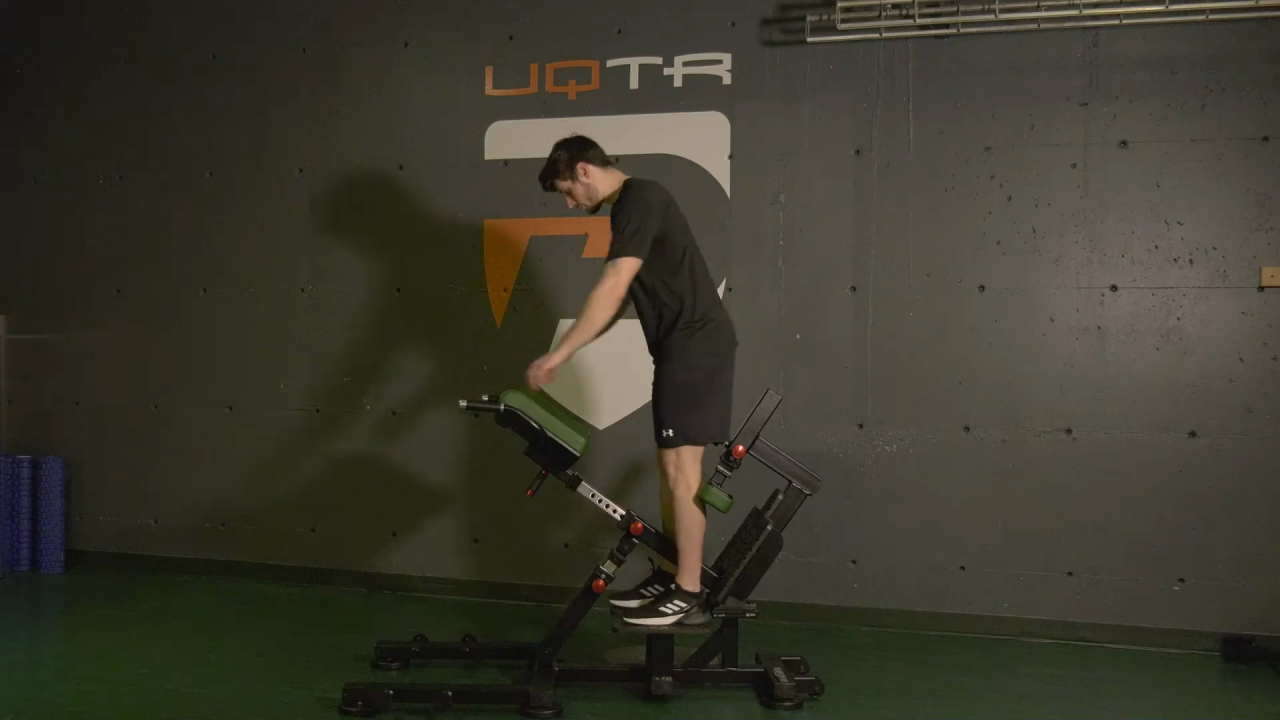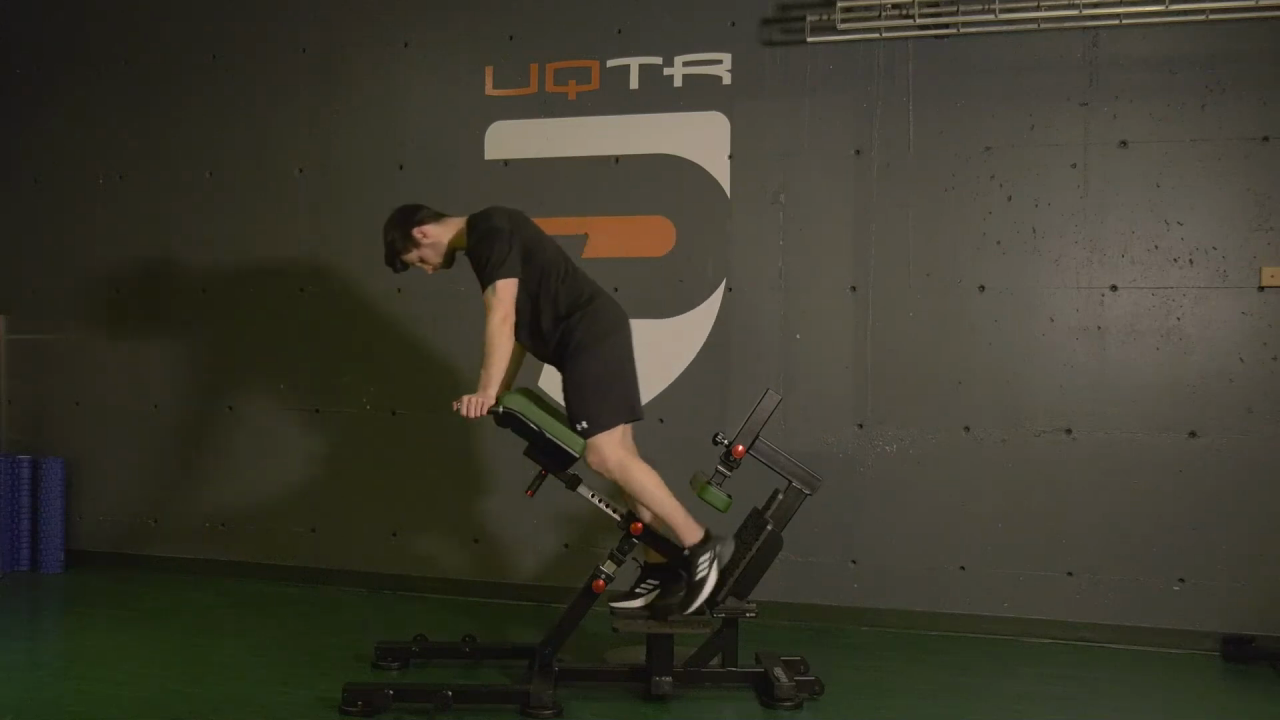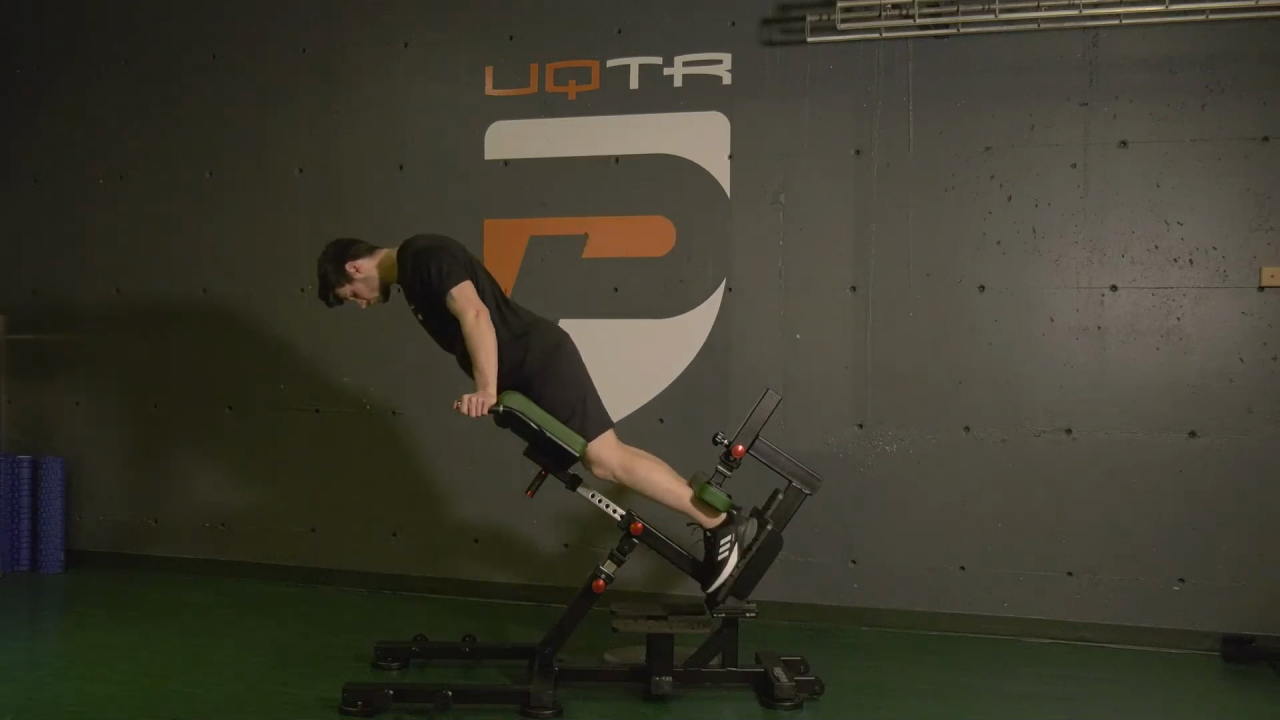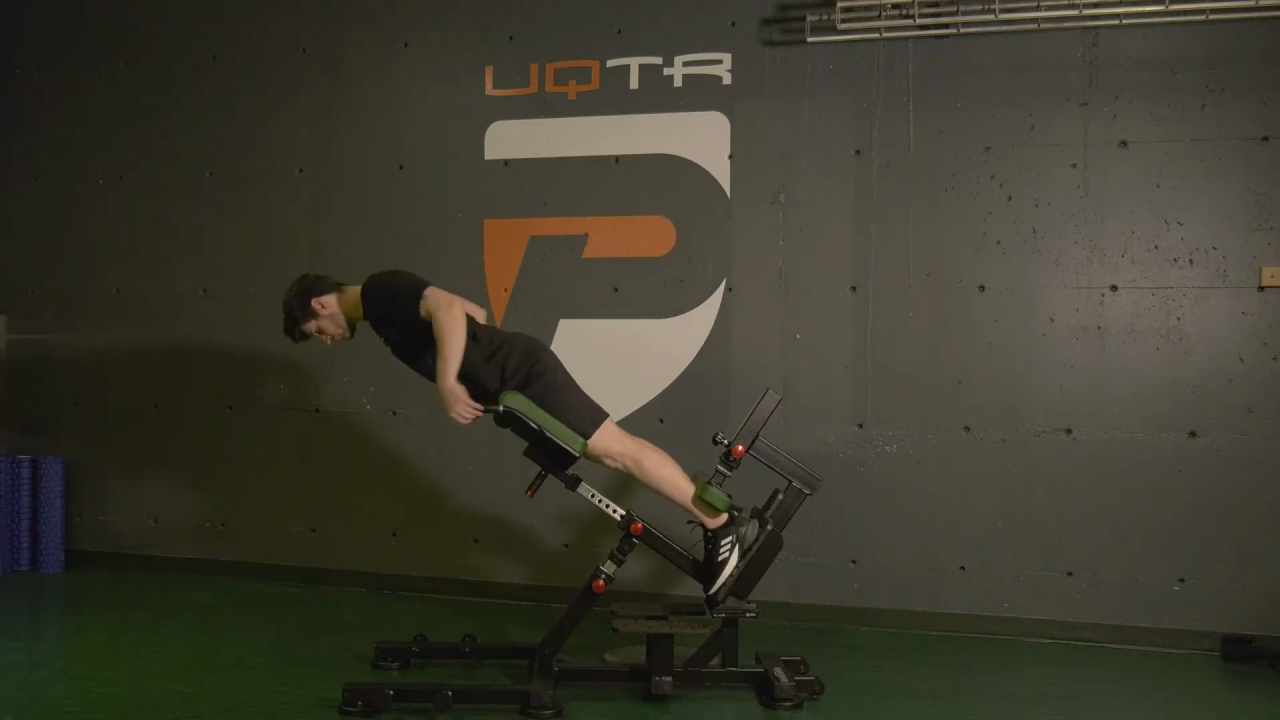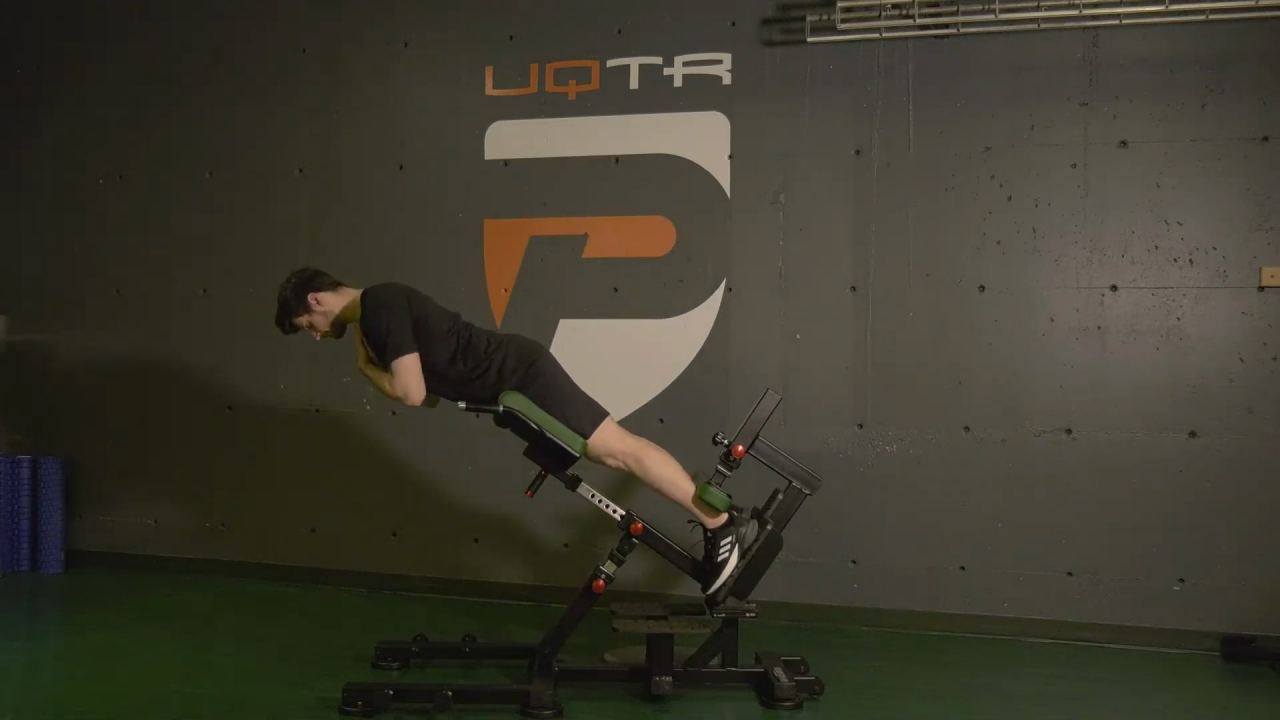
dt=1s
person 1, frame 1
left shoulder: (639, 202)
right shoulder: (631, 203)
left elbow: (612, 288)
right elbow: (618, 297)
left wrist: (559, 354)
right wrist: (566, 350)
left hip: (696, 344)
right hip: (681, 345)
left knee: (680, 466)
right knee: (673, 464)
left ankle: (688, 594)
right ankle: (669, 576)
person 1, frame 2
left shoulder: (490, 230)
right shoulder: (479, 244)
left elbow: (502, 317)
right elbow: (516, 322)
left wrist: (486, 391)
right wrist: (499, 391)
left hip: (592, 334)
right hip: (584, 341)
left knee: (606, 455)
right knee: (614, 455)
left ankle: (699, 545)
right ankle: (661, 568)
person 1, frame 3
left shoulder: (423, 256)
right shoulder: (412, 273)
left elbow: (475, 313)
left wrist: (486, 390)
right wrist: (491, 389)
left hip: (539, 359)
right hip: (529, 367)
left knee: (606, 458)
right knee: (606, 456)
left ankle: (723, 523)
right ankle: (714, 516)
person 1, frame 4
left shoulder: (382, 288)
right shoulder: (378, 309)
left elbow: (449, 307)
right elbow: (476, 310)
left wrist: (448, 384)
left hip: (521, 371)
right hip: (512, 380)
left knee: (615, 448)
right knee: (613, 449)
left ankle: (723, 524)
right ankle: (715, 520)
person 1, frame 5
left shoulder: (380, 306)
right shoulder: (375, 314)
left elbow: (412, 392)
right elbow: (430, 393)
left wrist: (367, 369)
right wrist: (374, 362)
left hip: (519, 373)
right hip: (511, 380)
left knee: (615, 447)
right knee: (612, 450)
left ankle: (723, 524)
right ankle: (715, 519)
